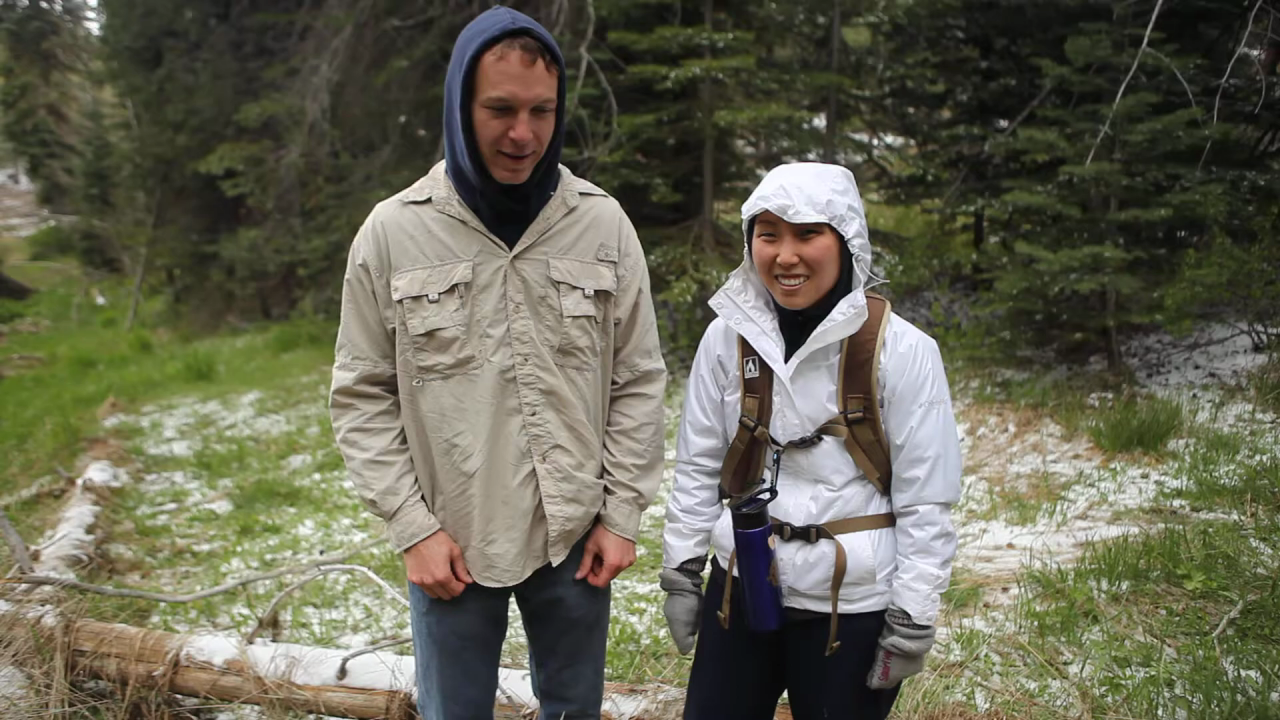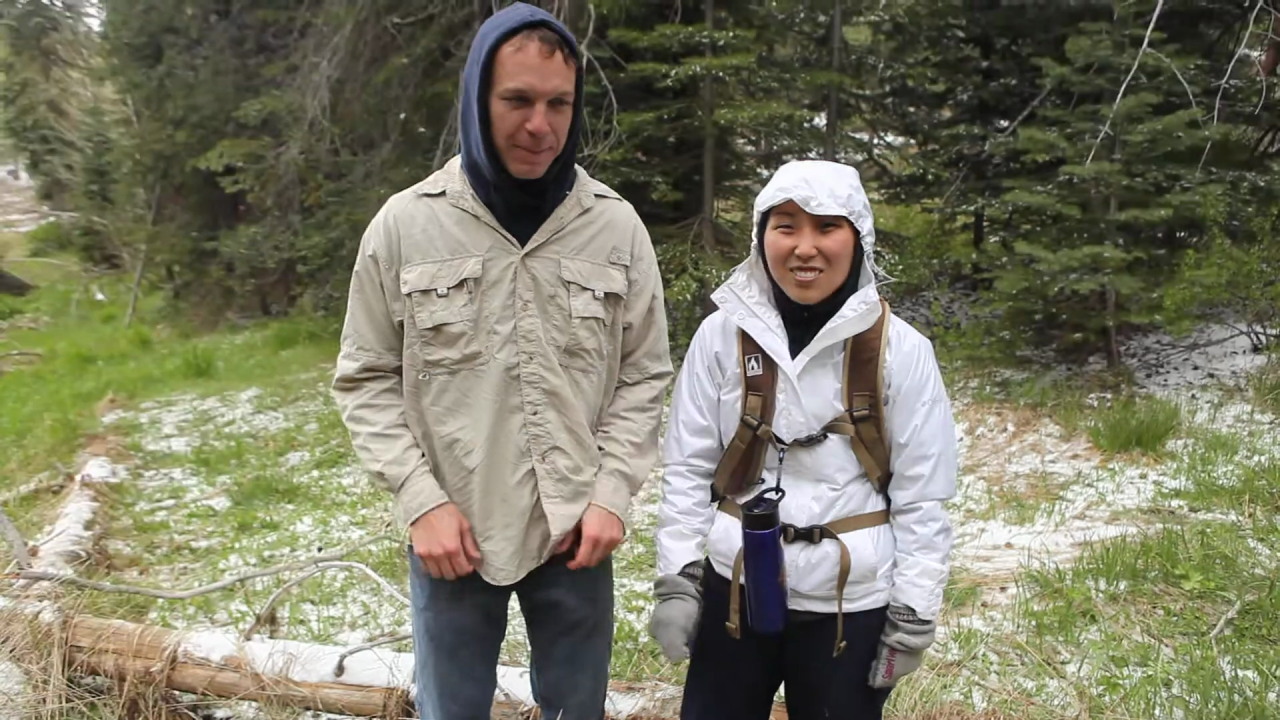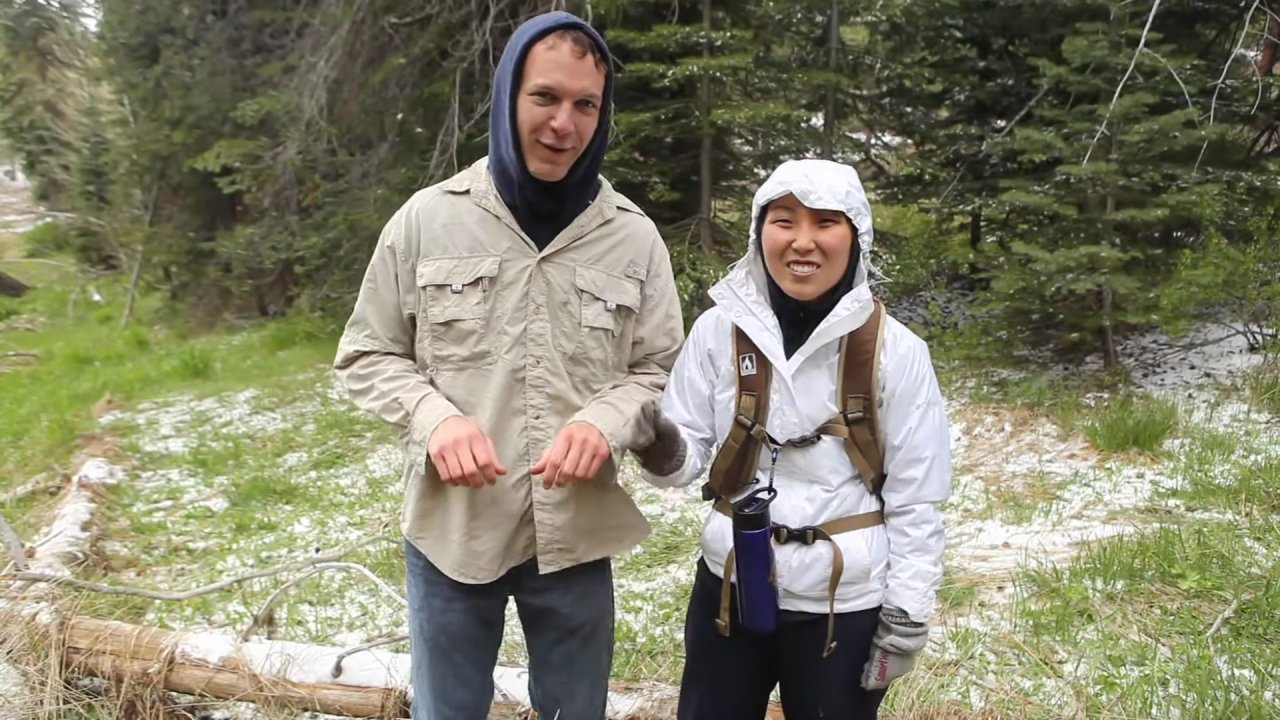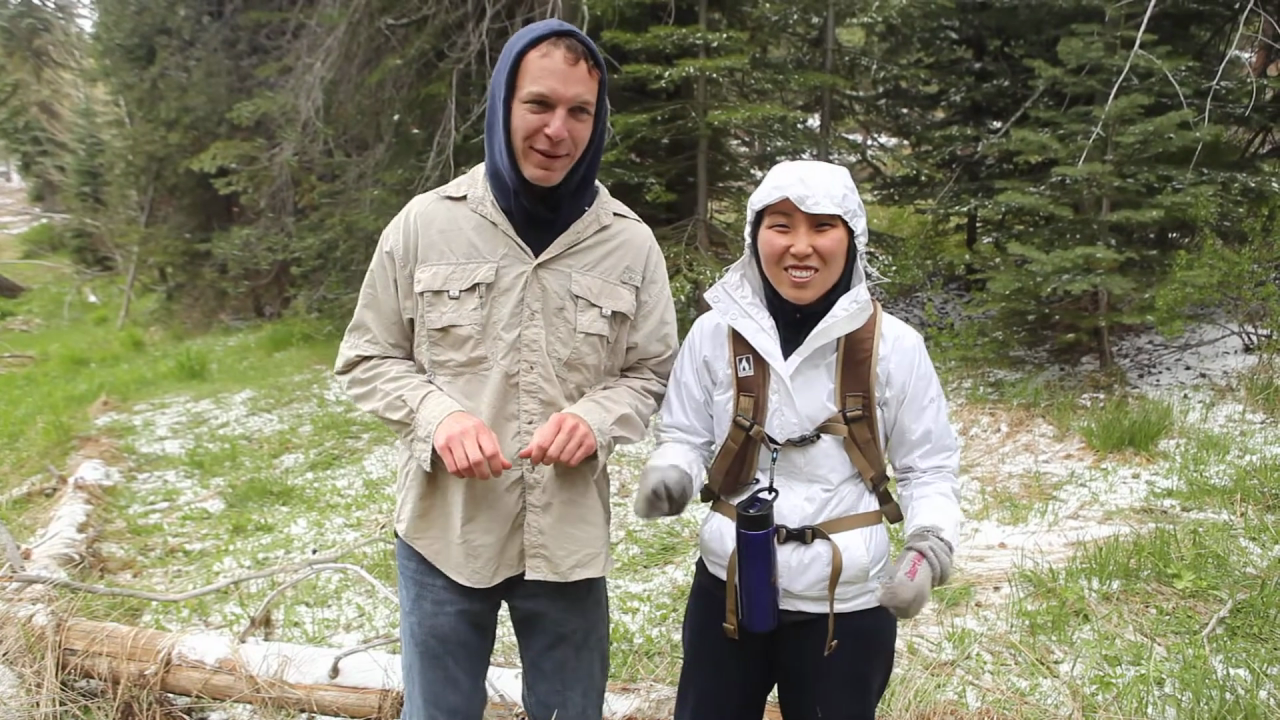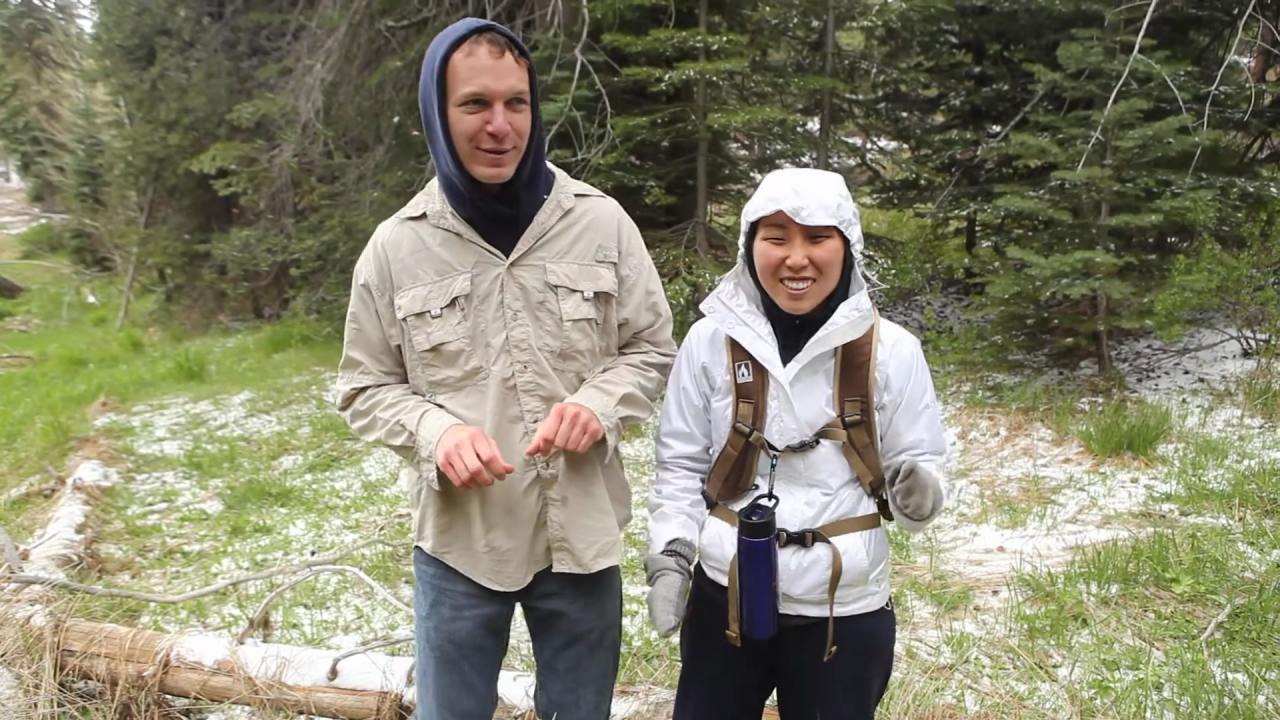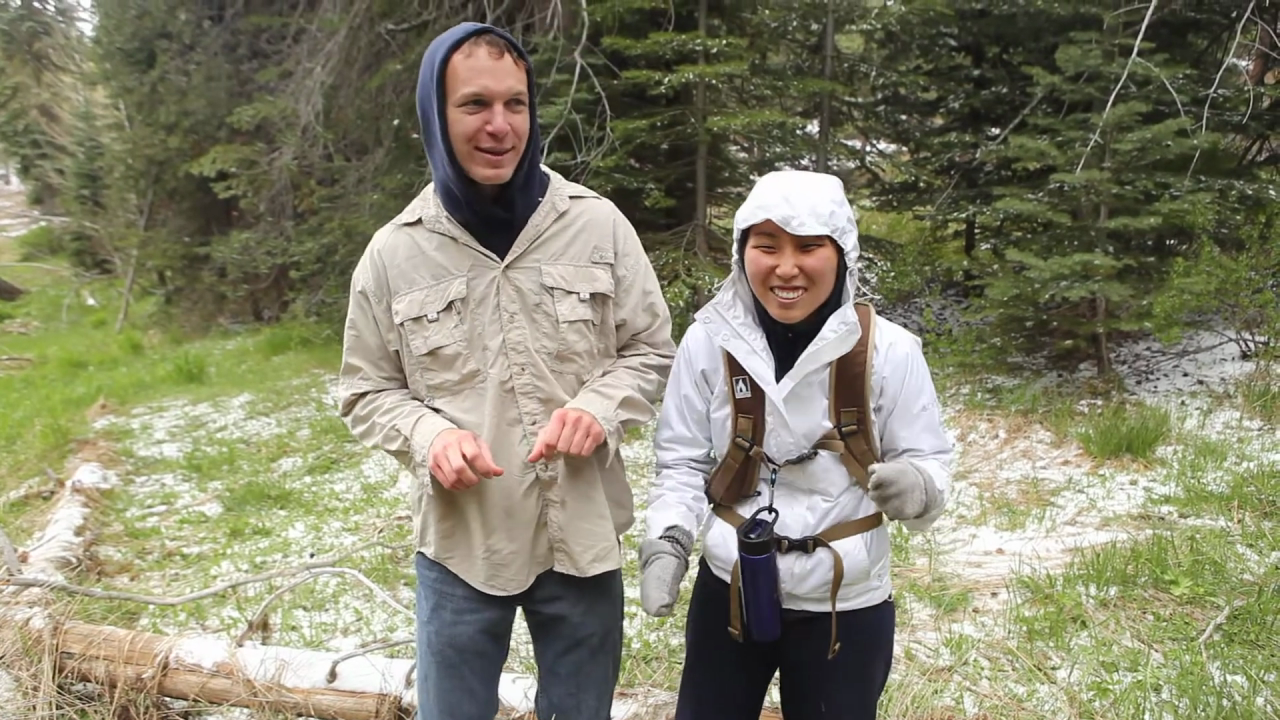
dt=0.5s
person 1, frame 1
left shoulder: (603, 225)
right shoulder: (392, 232)
left elbow: (637, 381)
right elbow: (362, 397)
left wrist: (623, 513)
right wrist: (412, 527)
left hip: (575, 531)
right hip: (452, 539)
person 1, frame 2
left shoulder: (616, 225)
right shoulder: (405, 224)
left elbow: (644, 376)
right elbow: (366, 380)
left wrist: (612, 492)
right wrist: (421, 501)
left hip: (575, 530)
right hip: (455, 533)
person 1, frame 3
left shoulder: (633, 237)
right shoulder: (427, 218)
left elbow: (660, 370)
right elbow: (367, 355)
left wrist: (606, 424)
right wrist: (433, 416)
left hip: (576, 533)
right hip: (448, 528)
person 1, frame 4
left shoulder: (630, 243)
right shoulder: (423, 224)
left elbow: (653, 376)
right elbow: (366, 358)
left wrist: (594, 419)
right wrist: (438, 414)
left hip: (567, 534)
right hip: (442, 532)
person 1, frame 5
left shoulder: (601, 222)
right shoulder: (396, 247)
left elbow: (651, 350)
right elbow: (366, 388)
left wrist: (599, 404)
right wrist: (435, 432)
left hip: (581, 532)
right hip: (458, 539)
person 1, frame 6
left shoulder: (597, 224)
right shoulder: (393, 253)
left elbow: (651, 351)
right elbow: (366, 393)
left wrist: (600, 408)
right wrist: (428, 437)
left hip: (583, 536)
right hip: (460, 543)
person 2, frame 1
left shoulder: (902, 351)
right shoulder: (728, 335)
left elbow: (926, 499)
right elbow: (698, 468)
left wrist: (912, 620)
right wrist: (682, 572)
left hip: (852, 604)
right hip: (743, 587)
person 2, frame 2
left shoulder: (900, 350)
right shoulder: (723, 333)
left elbow: (922, 494)
right elbow: (687, 467)
left wrist: (913, 615)
right wrist: (678, 580)
left hip: (850, 602)
right hip: (735, 586)
person 2, frame 3
left shoulder: (895, 349)
right shoulder: (720, 329)
left elbow: (916, 498)
right elbow: (688, 446)
left wrist: (906, 617)
right wrist: (664, 450)
left hip: (845, 602)
right hip: (731, 586)
person 2, frame 4
left shoulder: (892, 346)
right shoulder: (716, 332)
left elbow: (928, 467)
right elbow: (686, 439)
left wrist: (930, 545)
right wrist: (669, 475)
left hip: (845, 602)
right hip: (729, 587)
person 2, frame 5
left shoulder: (890, 350)
right shoulder: (712, 338)
left elbow: (915, 480)
right elbow: (681, 464)
left wrist: (917, 494)
right wrist: (669, 557)
left hip: (844, 607)
right hip: (727, 594)
person 2, frame 6
left shoulder: (889, 351)
right shoulder: (710, 341)
left elbow: (928, 461)
right elbow: (682, 460)
left wrist: (912, 487)
right wrist: (667, 543)
left hip: (846, 602)
right hip: (731, 587)
